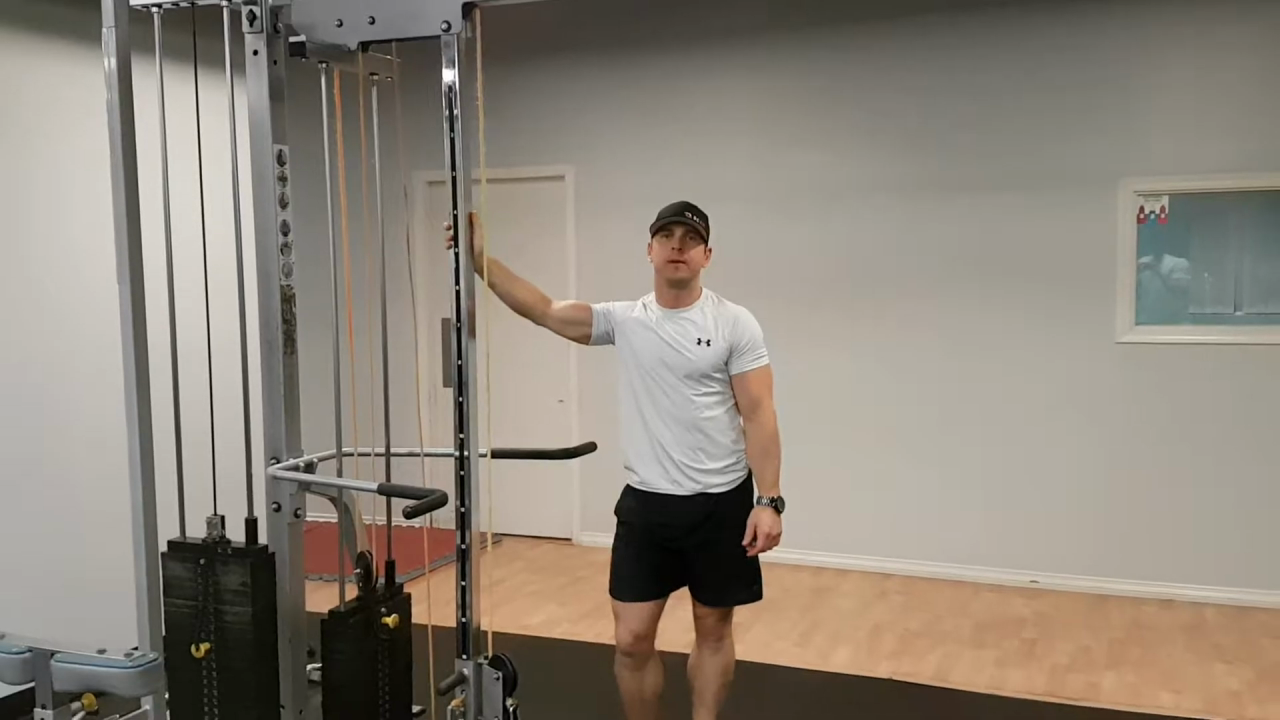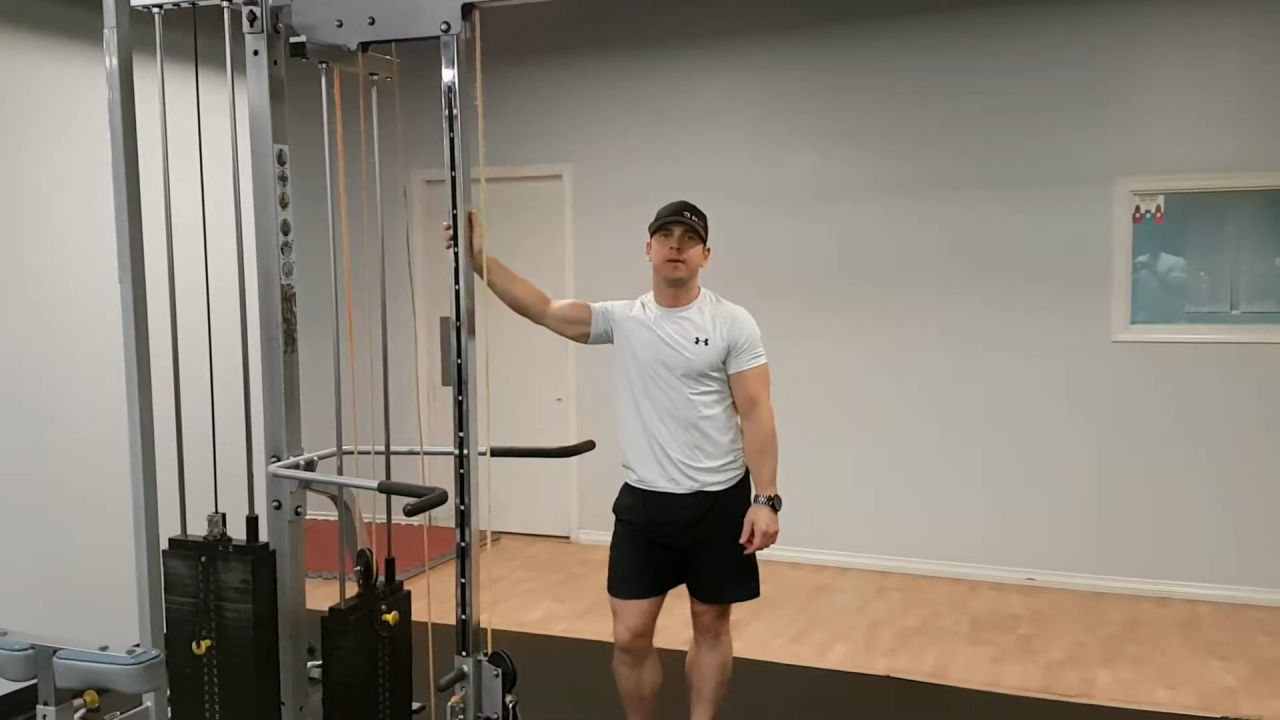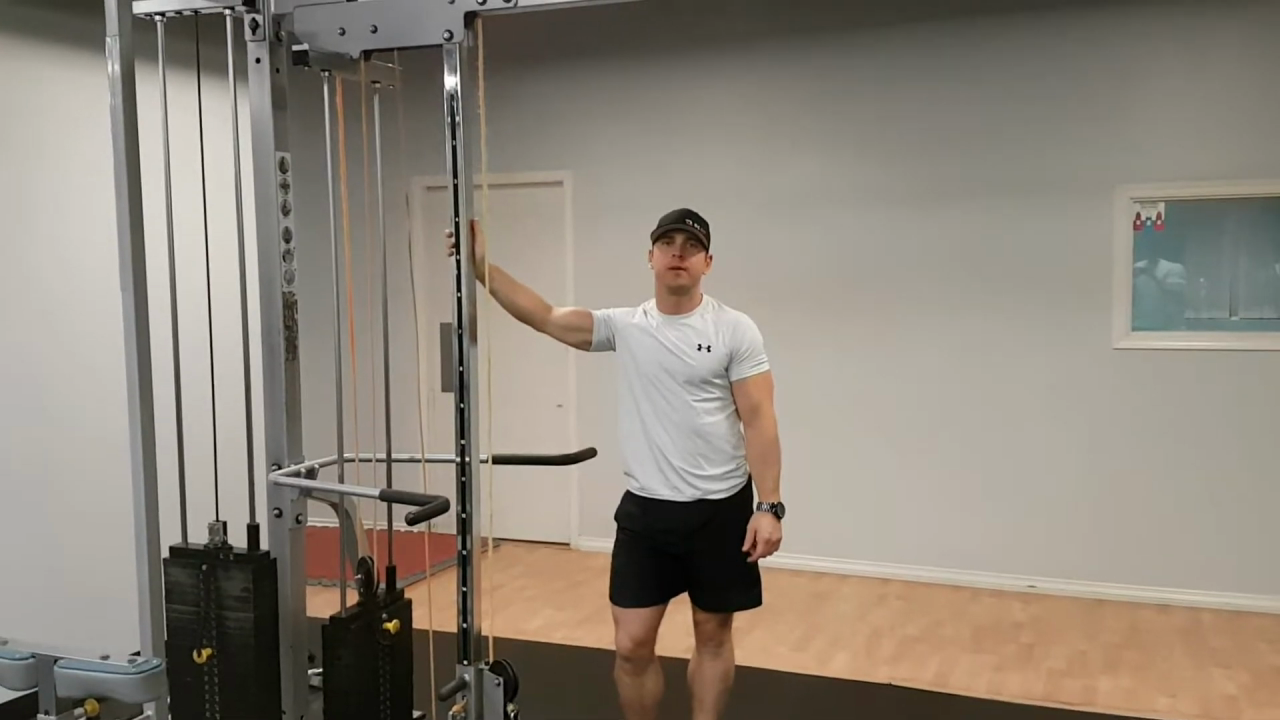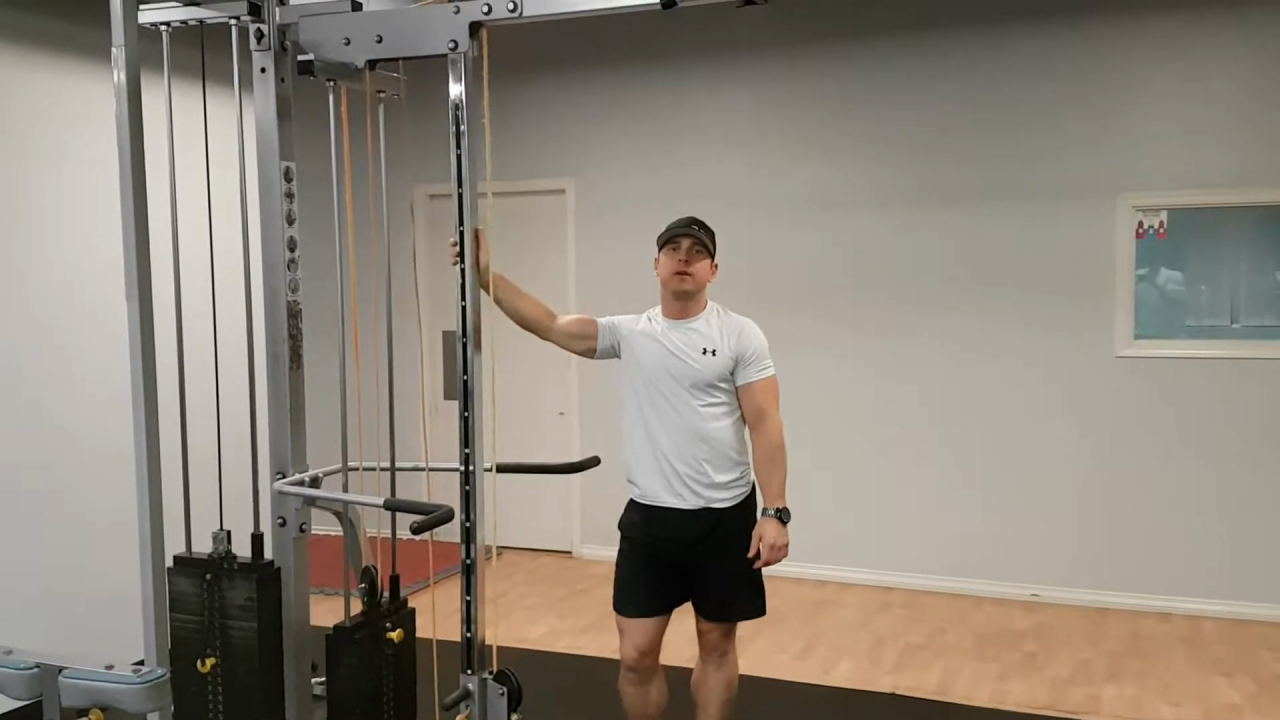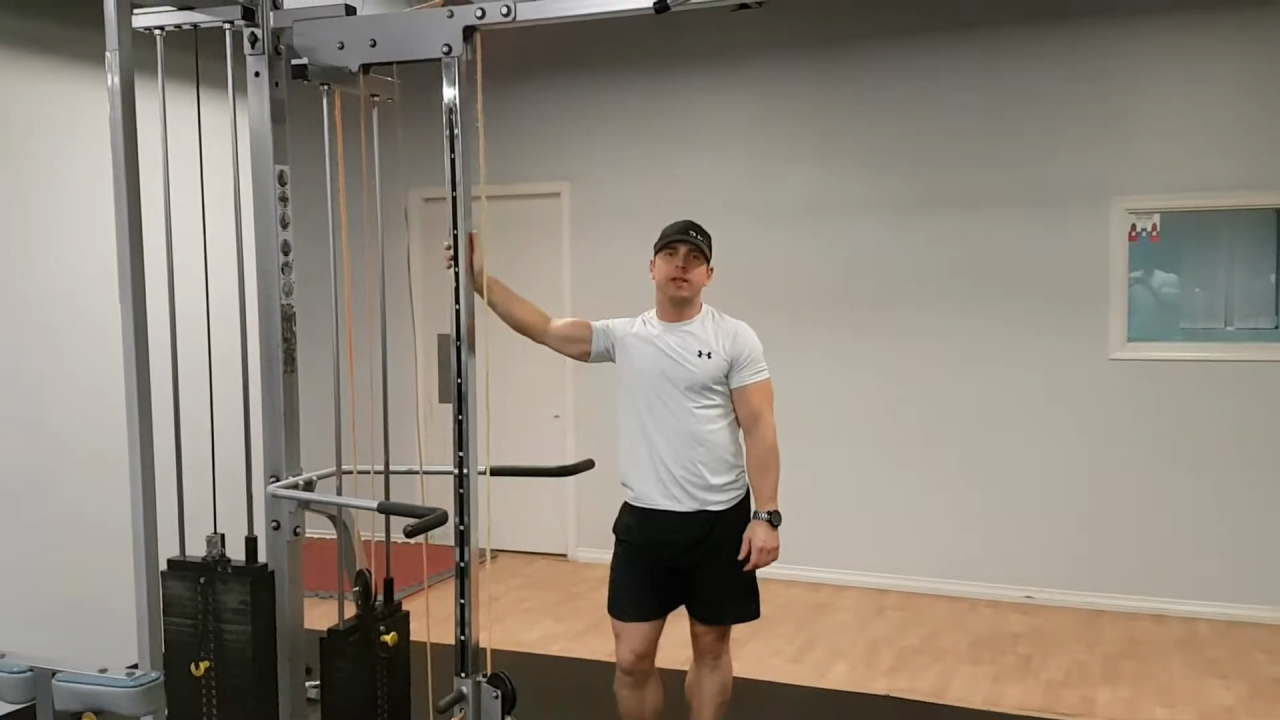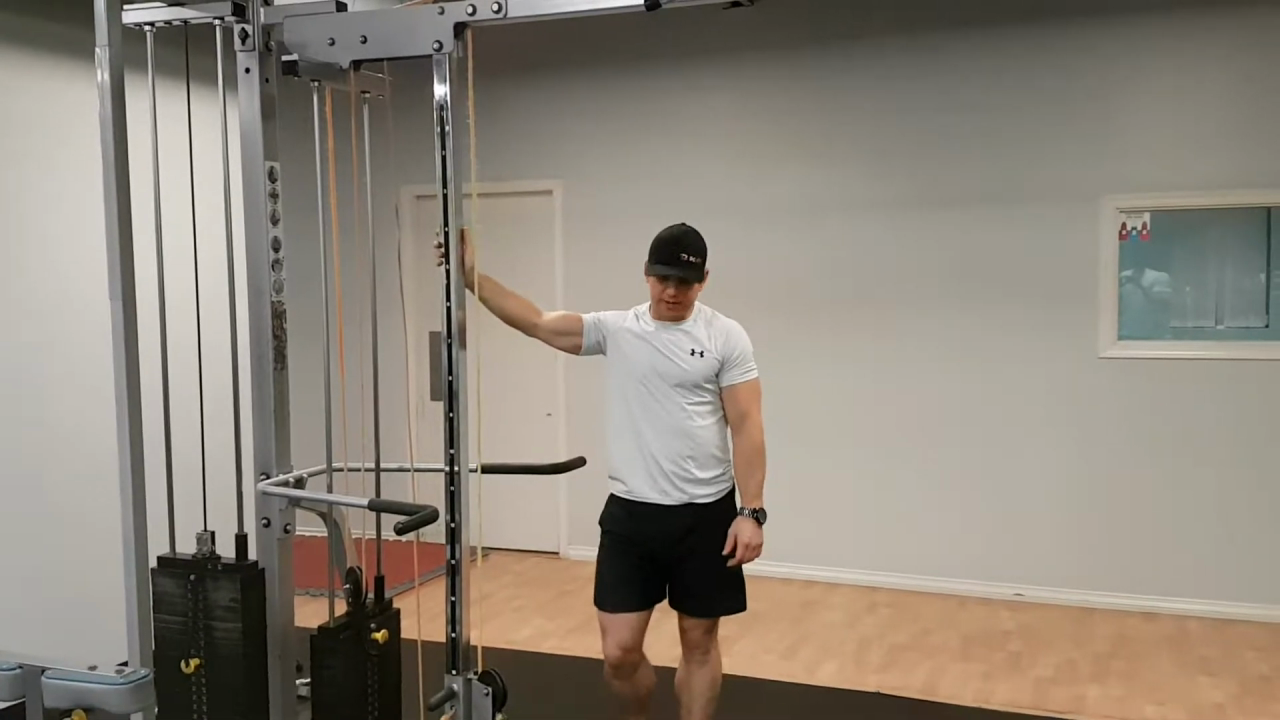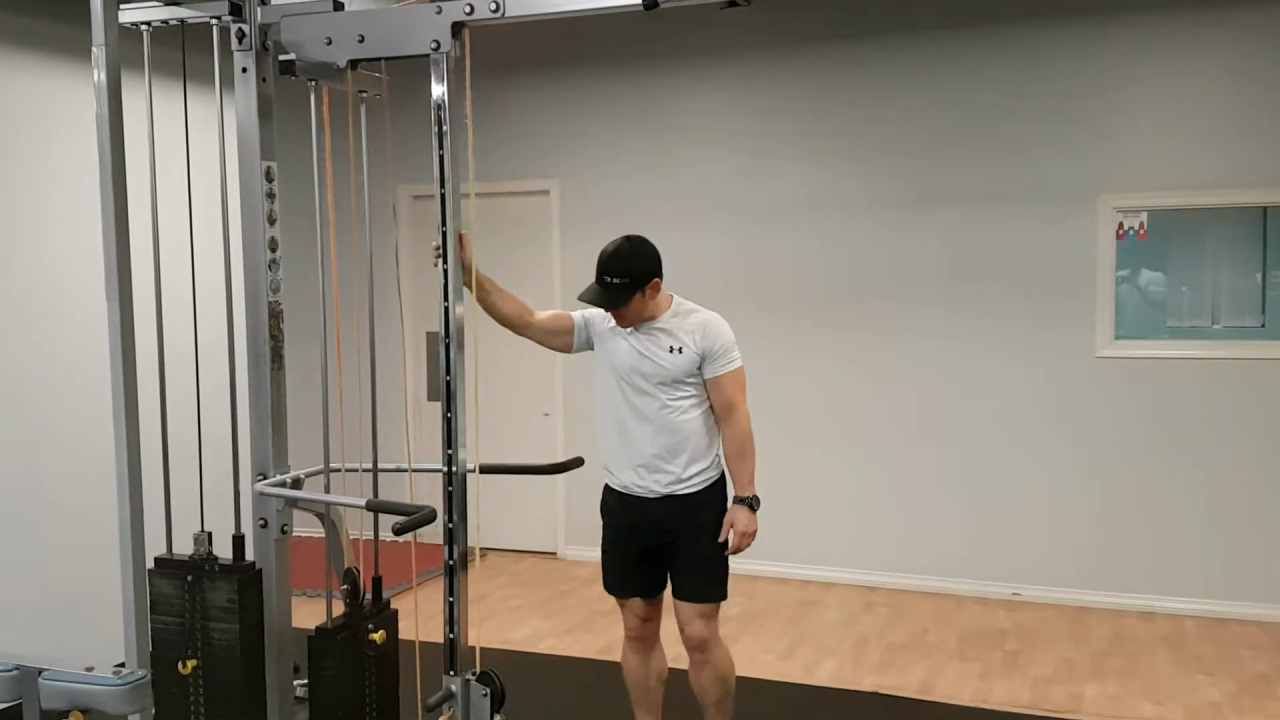
dt=0.5s
person 1, frame 1
left shoulder: (734, 324)
right shoulder: (623, 320)
left elbow: (758, 415)
right elbow: (544, 311)
left wrist: (768, 501)
right wrist: (481, 258)
left hip: (720, 503)
right hip: (647, 503)
left knee: (713, 629)
right knee: (632, 639)
person 1, frame 2
left shoulder: (732, 322)
right shoulder: (622, 319)
left elbow: (756, 413)
right elbow: (542, 309)
left wrist: (765, 499)
right wrist: (480, 258)
left hip: (718, 500)
right hip: (645, 501)
left knee: (711, 626)
right knee: (630, 636)
person 1, frame 3
left shoulder: (735, 330)
right shoulder: (624, 326)
left elbow: (759, 420)
right elbow: (544, 316)
left wrist: (769, 507)
right wrist: (482, 264)
left hip: (720, 508)
right hip: (647, 509)
left knee: (713, 634)
right knee: (632, 644)
person 1, frame 4
left shoulder: (740, 335)
right shoulder: (628, 333)
left elbow: (764, 425)
right elbow: (548, 325)
left wrist: (774, 512)
right wrist: (486, 273)
left hip: (724, 516)
right hip: (650, 517)
left knee: (716, 644)
right knee: (636, 654)
person 1, frame 5
left shoulder: (735, 338)
right shoulder: (624, 336)
left elbow: (759, 429)
right elbow: (543, 329)
left wrist: (766, 516)
right wrist: (480, 277)
left hip: (719, 520)
right hip: (645, 521)
left knee: (711, 649)
right knee: (633, 657)
person 1, frame 6
left shoulder: (726, 337)
right shoulder: (615, 329)
left elbow: (747, 427)
right elbow: (534, 322)
left wrist: (751, 512)
right wrist: (471, 273)
left hip: (704, 514)
right hip: (631, 513)
left knee: (699, 642)
right knee: (619, 651)
person 1, frame 7
left shoulder: (706, 329)
right shoulder: (599, 325)
left elbow: (734, 417)
right elbow: (526, 321)
left wrist: (745, 500)
right wrist: (472, 274)
left hip: (696, 502)
right hip: (627, 502)
left knee: (700, 634)
right knee: (639, 629)
